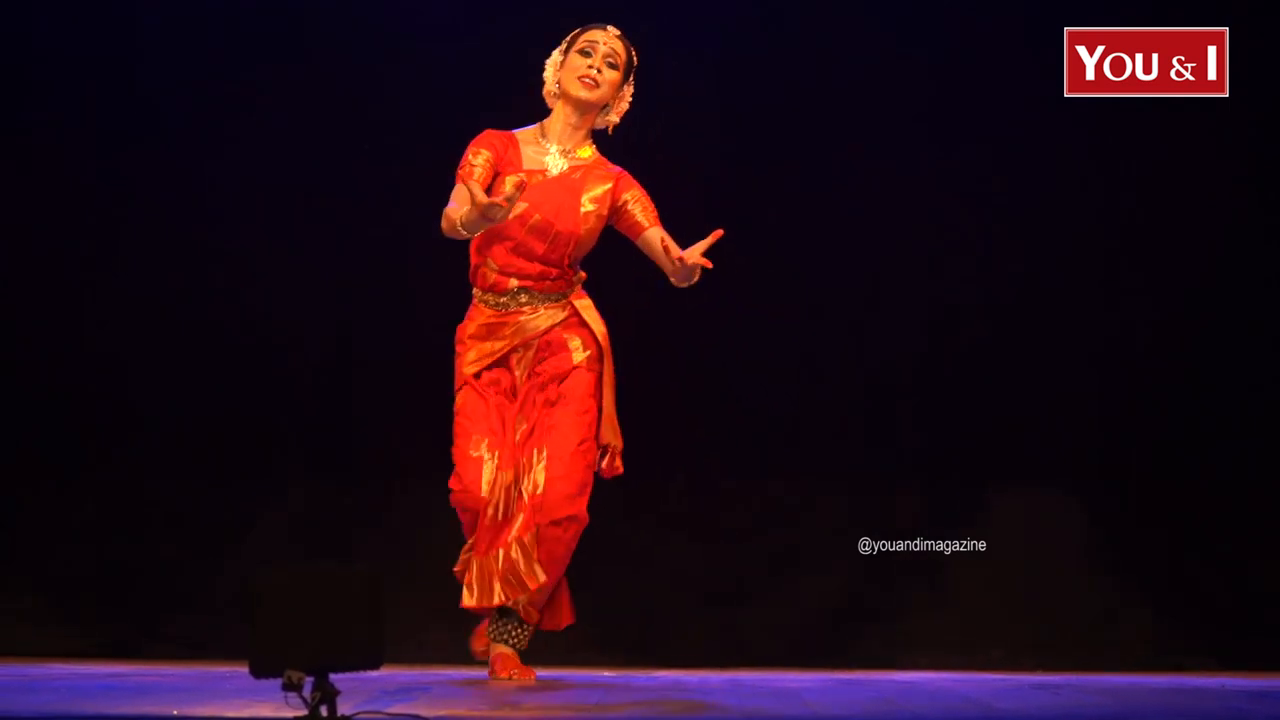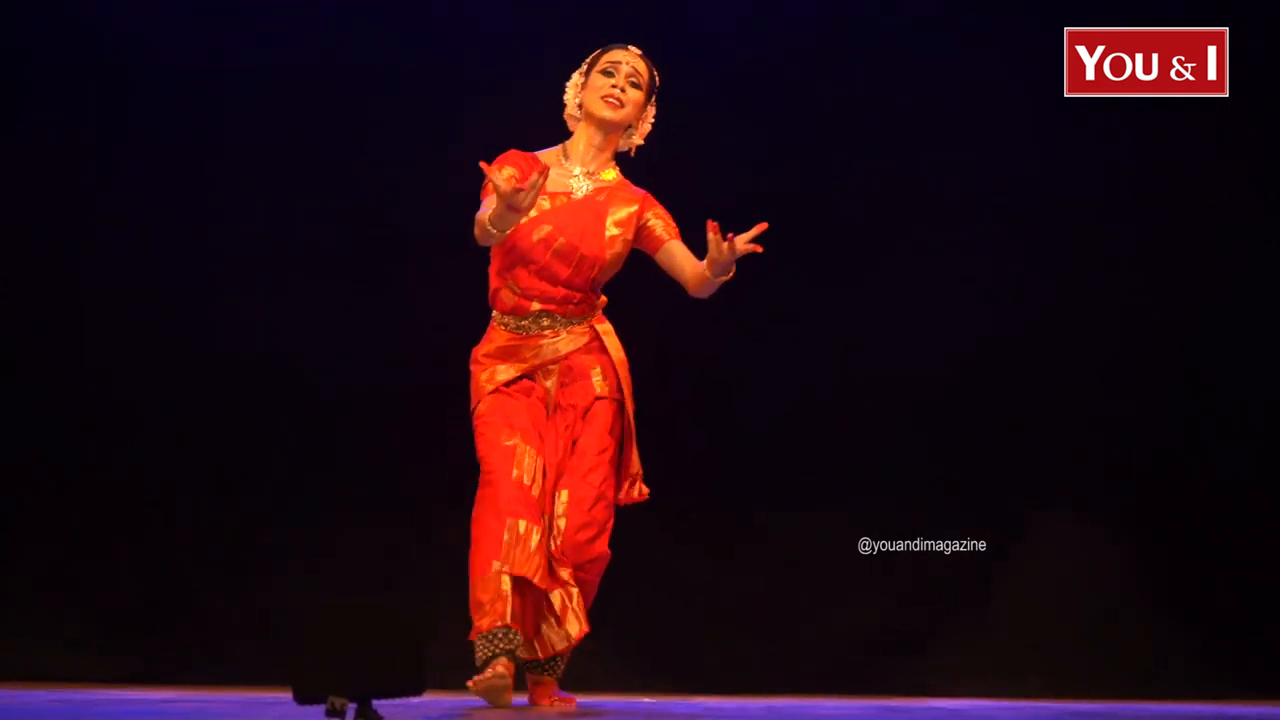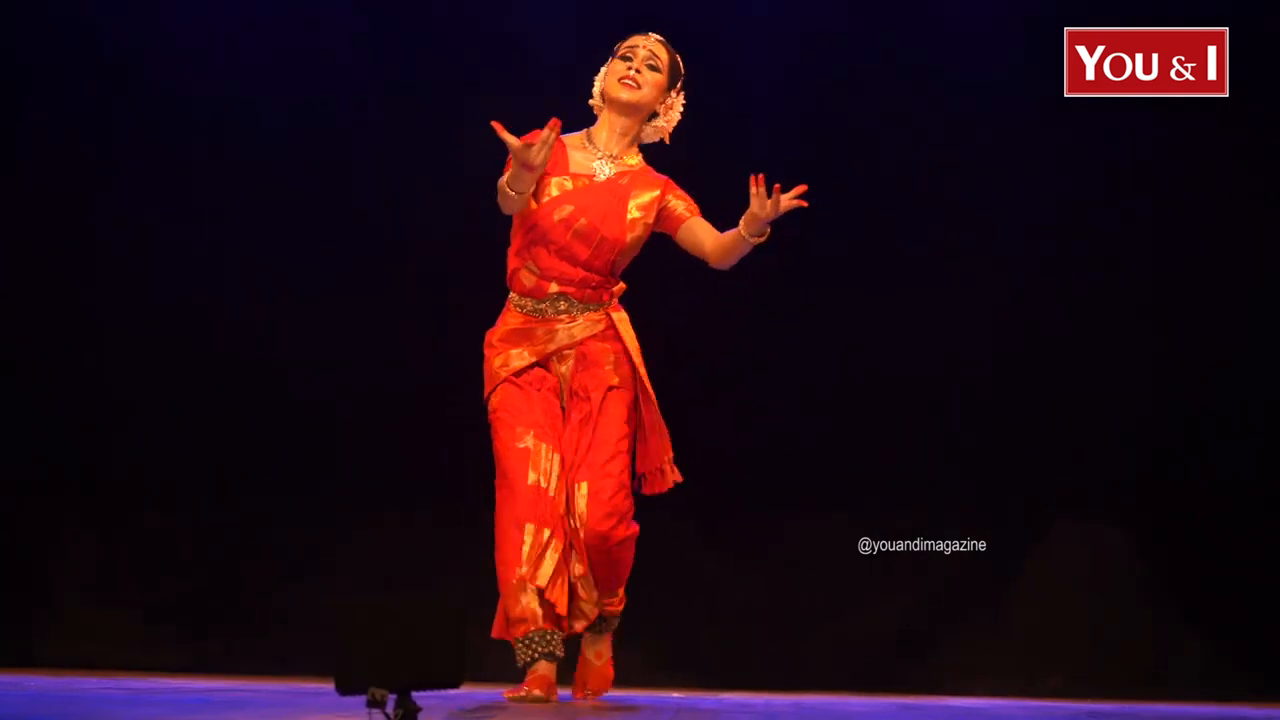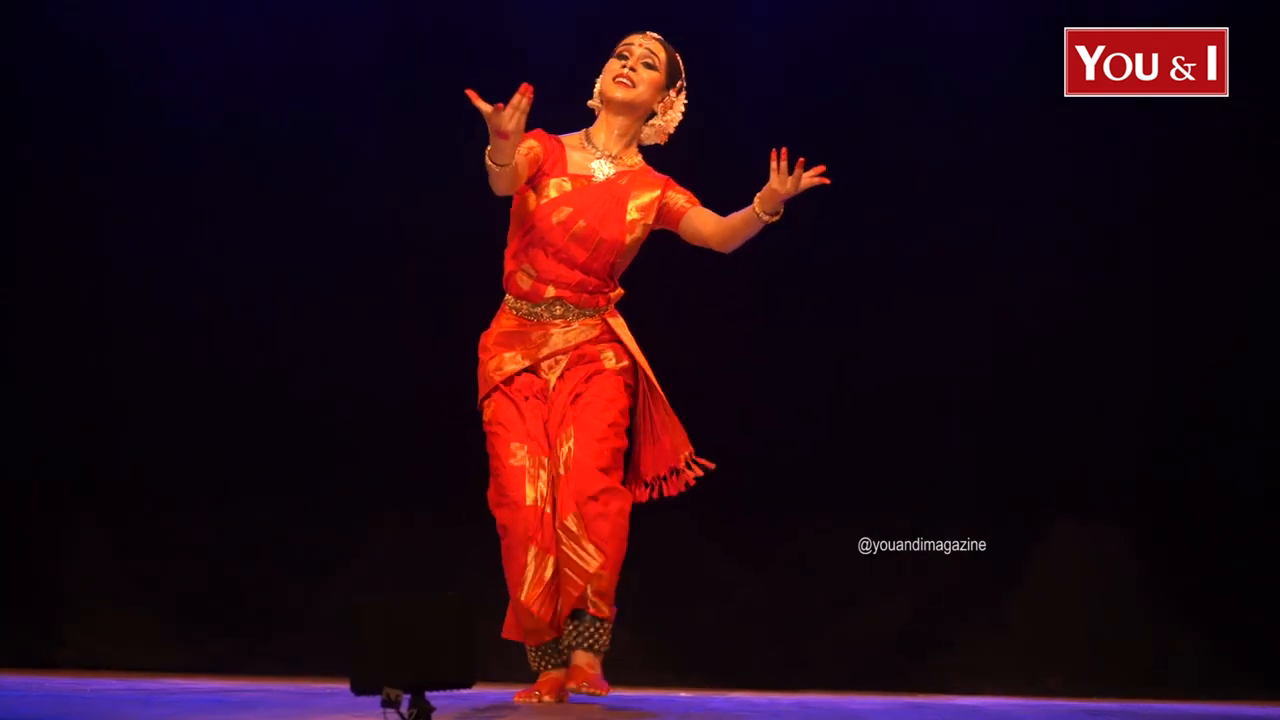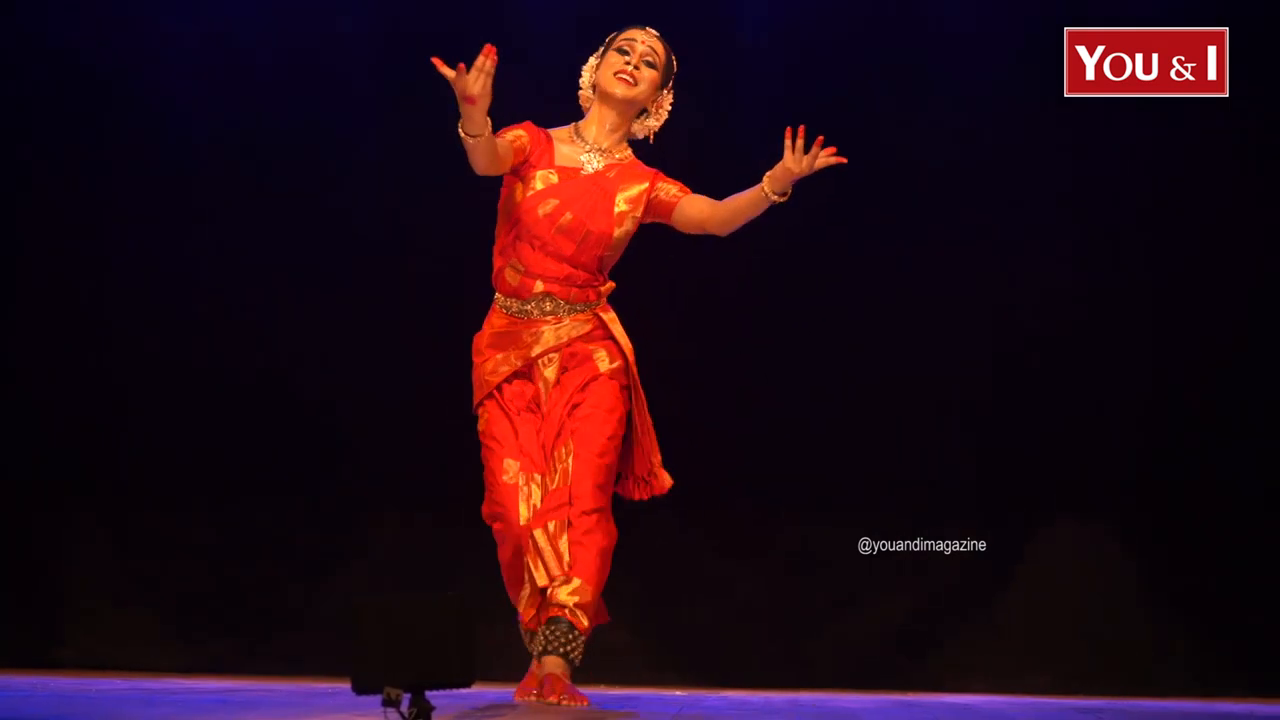
dt=0.2s
person 1, frame 1
left shoulder: (611, 183)
right shoulder: (494, 148)
left elbow: (676, 265)
right elbow: (452, 221)
left wrist: (689, 267)
right wrist: (478, 216)
left hip: (563, 339)
right hip: (487, 338)
left knee: (553, 495)
right knee: (483, 485)
left ankle: (508, 632)
right ankle: (492, 610)
person 1, frame 2
left shoulder: (634, 205)
right shoulder: (518, 169)
left elbow: (697, 281)
right elbow: (485, 231)
left wrist: (724, 260)
right wrist: (505, 214)
left hip: (583, 363)
right hip: (506, 361)
left knee: (577, 523)
right knee: (514, 486)
left ankle: (547, 667)
right ankle: (500, 660)
person 1, frame 3
left shoulder: (655, 191)
right shoulder: (545, 155)
left elbow: (719, 252)
right elbow: (511, 201)
left wrist: (756, 223)
right wrist: (520, 174)
left hip: (597, 348)
right hip: (521, 345)
left knee: (599, 508)
right knee: (530, 490)
left ankle: (596, 632)
right ankle: (539, 661)
person 1, frame 4
left shoulder: (654, 190)
right shoulder: (543, 150)
left elbow: (721, 235)
right elbow: (502, 181)
left wrist: (771, 203)
right wrist: (500, 144)
left hip: (593, 349)
right hip: (516, 349)
left knee: (586, 481)
right knee: (526, 501)
left ankle: (585, 653)
right ankle: (549, 665)
person 1, frame 5
left shoulder: (643, 184)
right shoulder: (531, 143)
left elbow: (718, 218)
right elbow: (485, 159)
left wrist: (779, 181)
right wrist: (472, 110)
left hip: (588, 349)
right hip: (510, 346)
left knee: (579, 497)
right knee: (517, 511)
left ankle: (554, 663)
right ankle: (542, 638)
